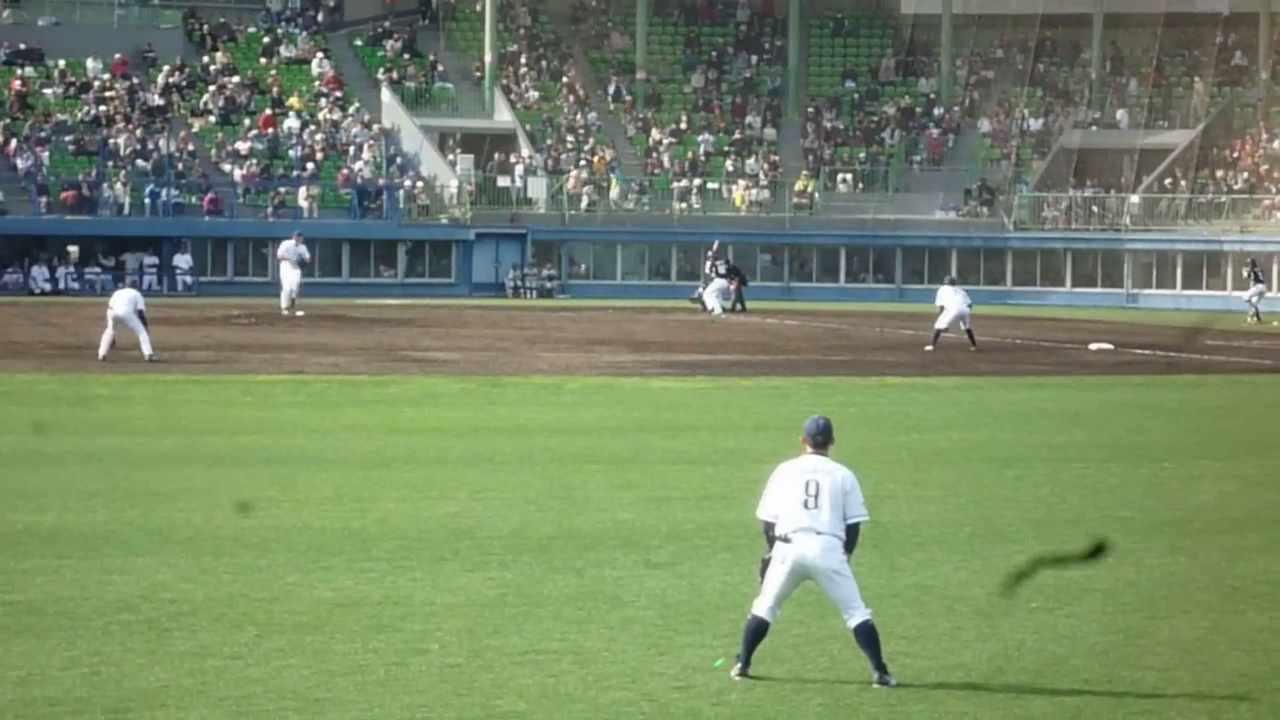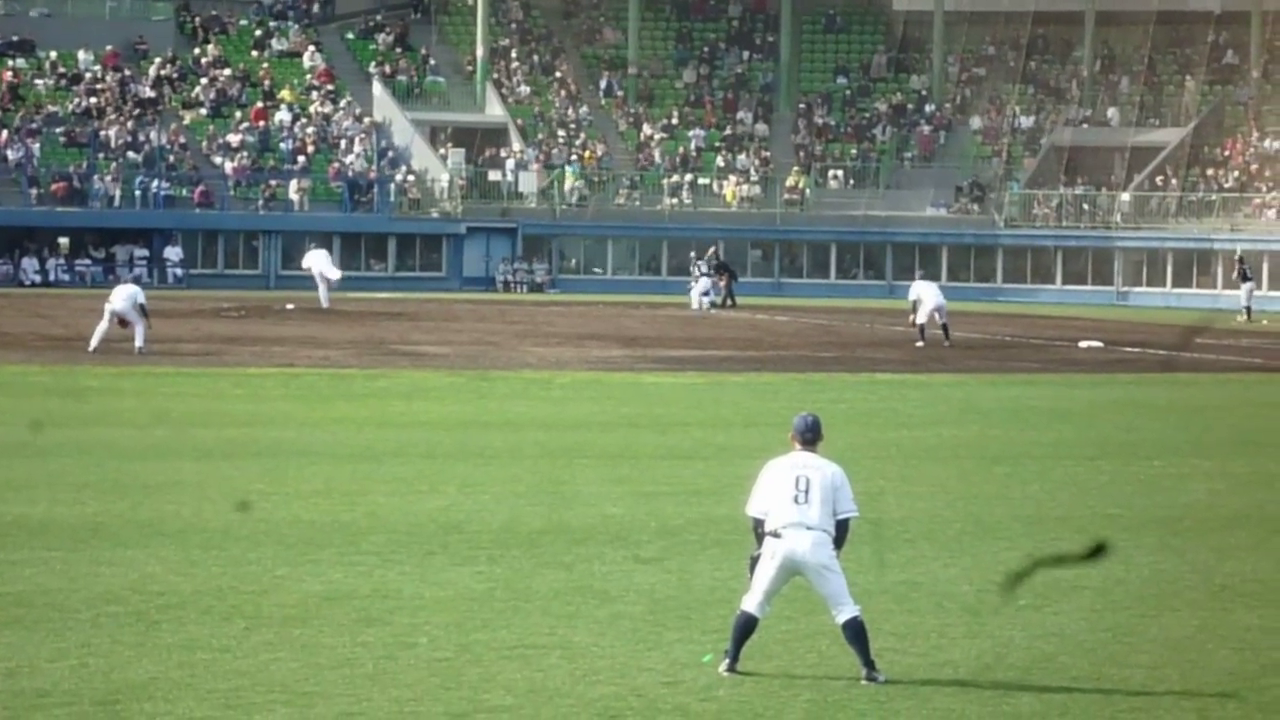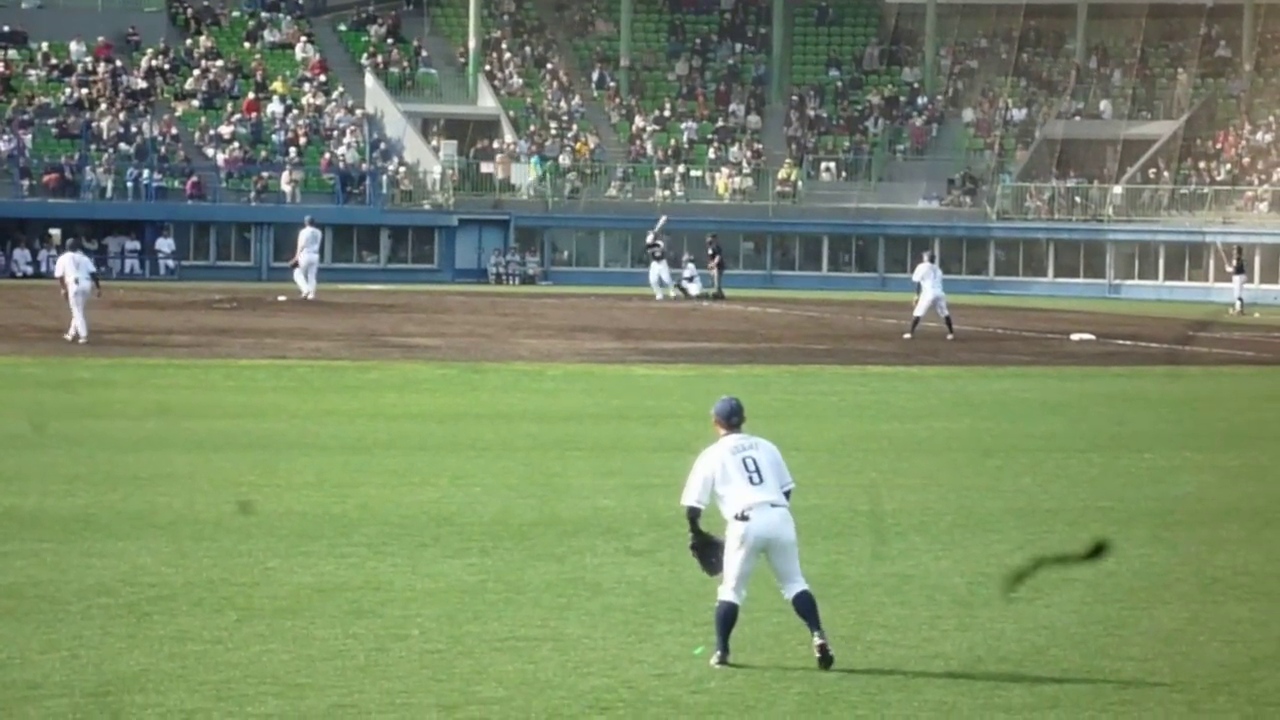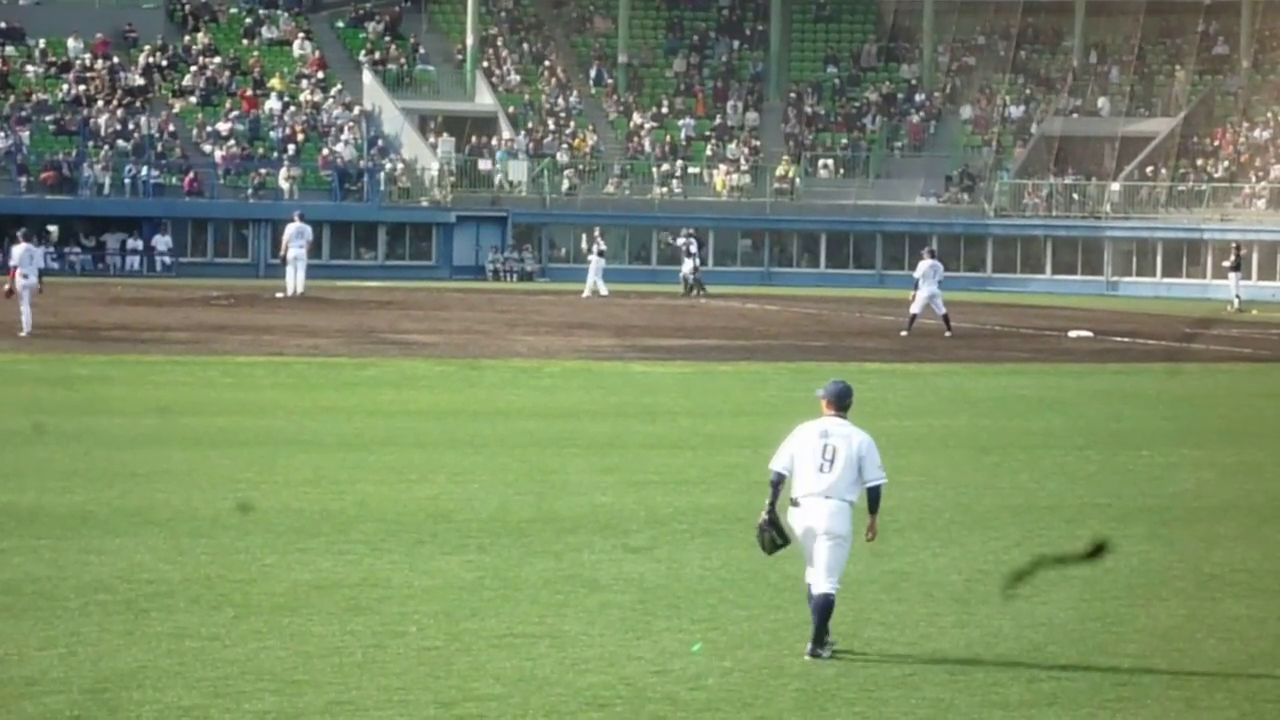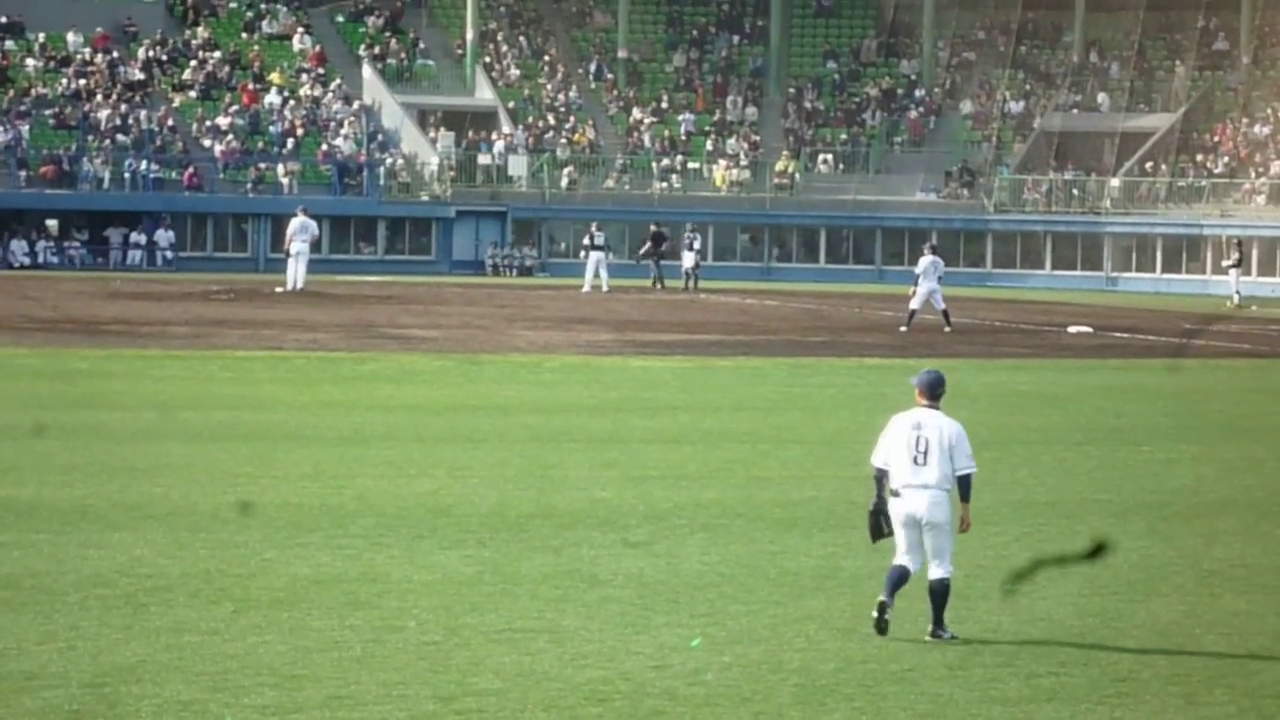
dt=1s
person 1, frame 1
left shoulder: (785, 470)
right shoulder: (843, 474)
left elbow: (768, 520)
right elbow: (853, 524)
left wrist: (773, 551)
right wrist: (845, 554)
left hip: (789, 548)
right hip: (828, 550)
left knee: (764, 607)
right knee: (856, 612)
left ankle: (742, 665)
right ankle: (880, 672)
person 1, frame 2
left shoulder: (774, 467)
right shoulder: (832, 470)
left elbow: (757, 517)
right elbow: (843, 520)
left wrist: (762, 548)
right wrist: (834, 550)
left hip: (779, 544)
right hip: (817, 545)
left knee: (754, 603)
right knee: (845, 608)
left ankle: (730, 660)
right ankle: (868, 669)
person 1, frame 3
left shoulder: (711, 456)
right shoulder: (766, 447)
left elbow: (693, 505)
right elbow: (786, 489)
left wrist: (695, 531)
left hip: (745, 525)
right hip: (780, 520)
left knee: (731, 591)
right knee: (794, 584)
left ankle: (721, 652)
right ankle: (818, 635)
person 1, frame 4
left shoulder: (804, 430)
right shoulder: (861, 438)
left elbow: (779, 472)
right elbow: (874, 484)
left wrist: (771, 505)
right wrist: (873, 519)
left hip: (802, 510)
right hip: (835, 512)
left knee: (814, 574)
right knee: (827, 581)
left ankle: (822, 634)
right ankle: (817, 643)
person 1, frame 5
left shoulder: (898, 422)
right shoulder: (951, 427)
left elbow: (880, 466)
right elbow: (963, 473)
left wrist: (879, 496)
right wrist: (965, 509)
left hip: (901, 500)
right hip: (934, 501)
left knee: (906, 558)
right knee: (939, 565)
left ankle: (886, 598)
right ankle: (937, 626)
